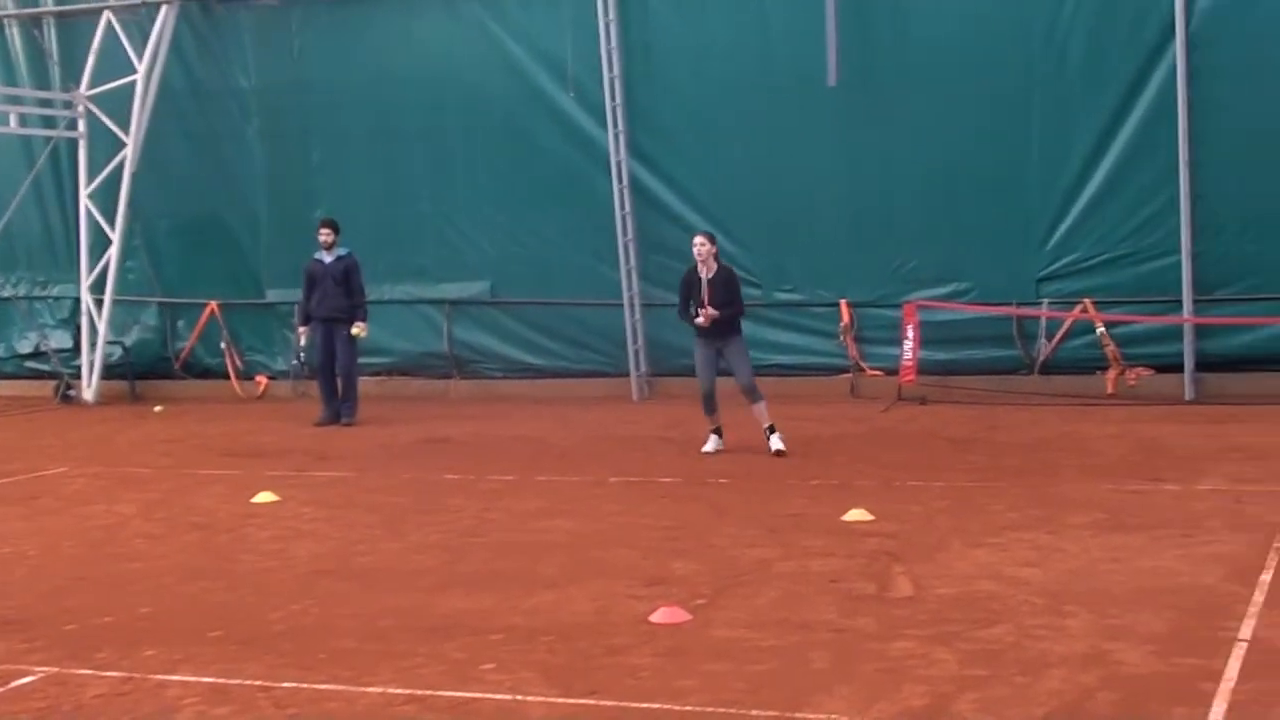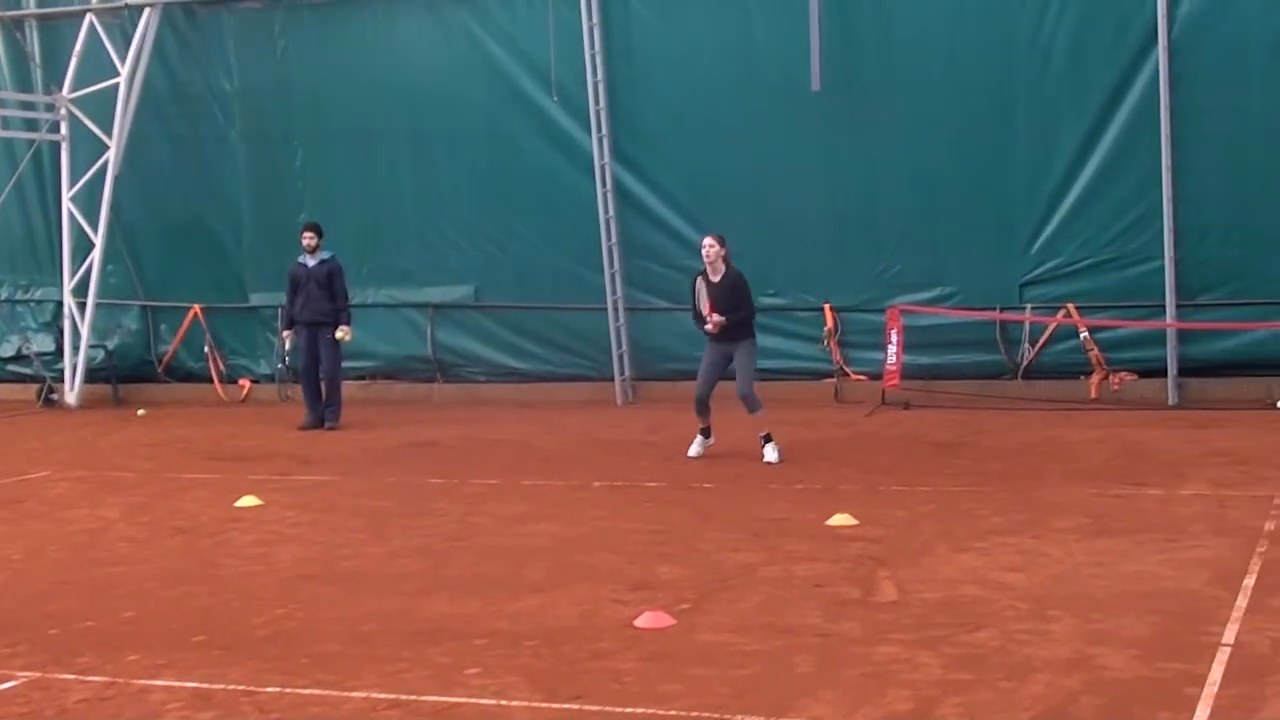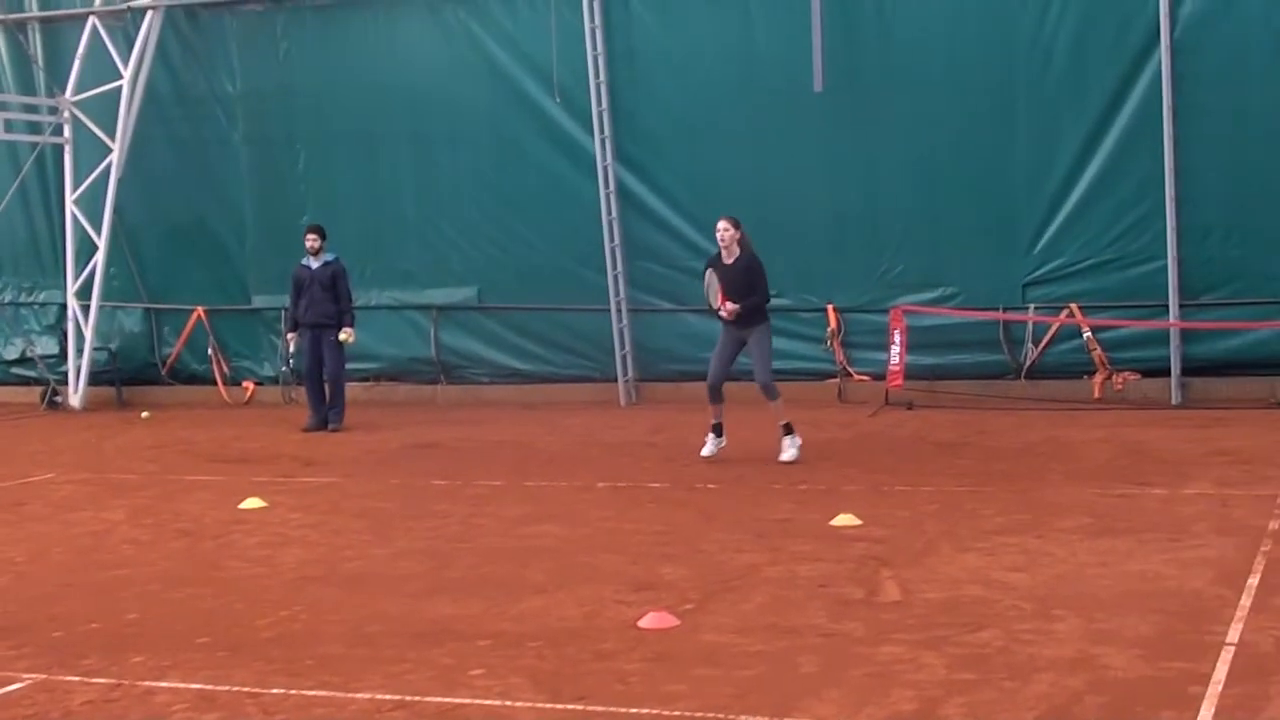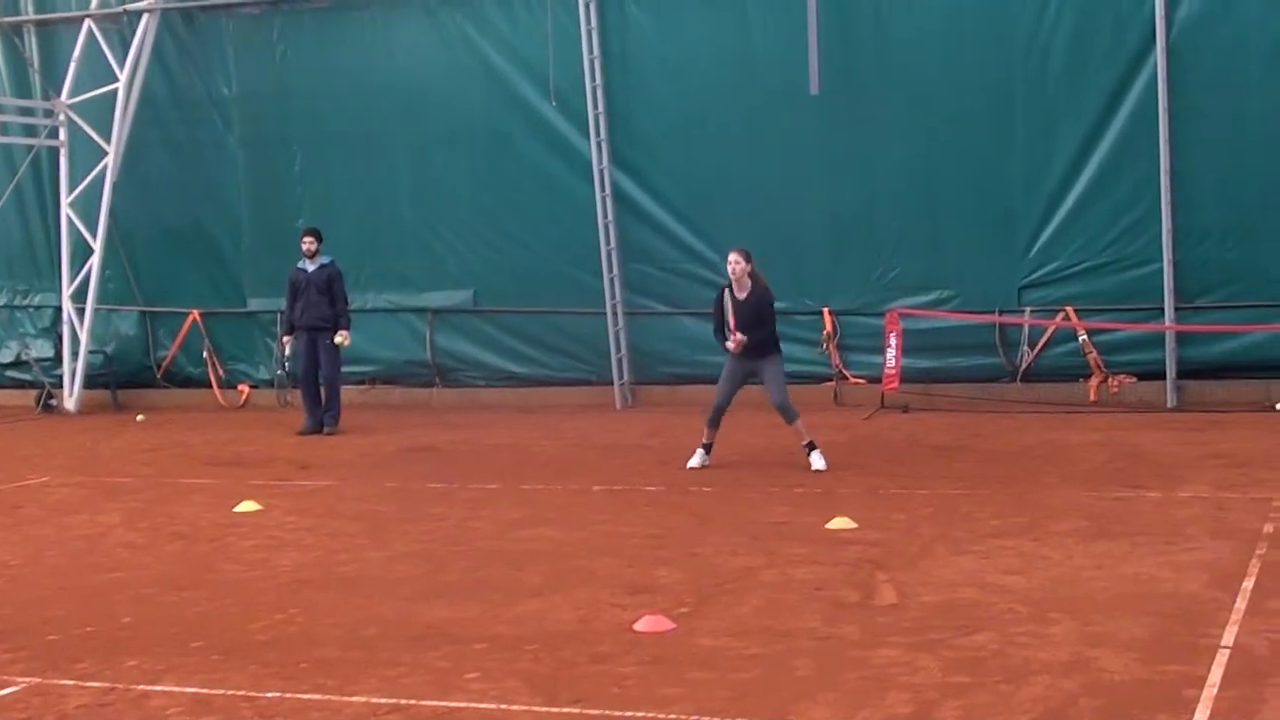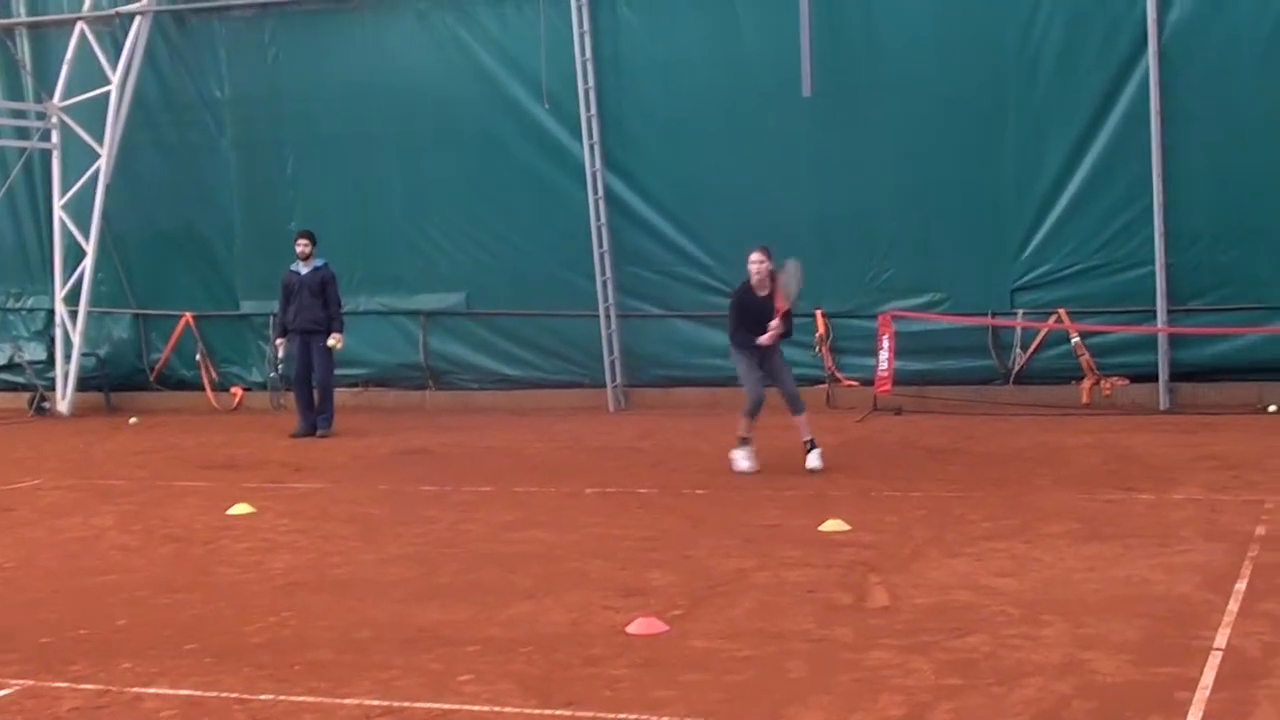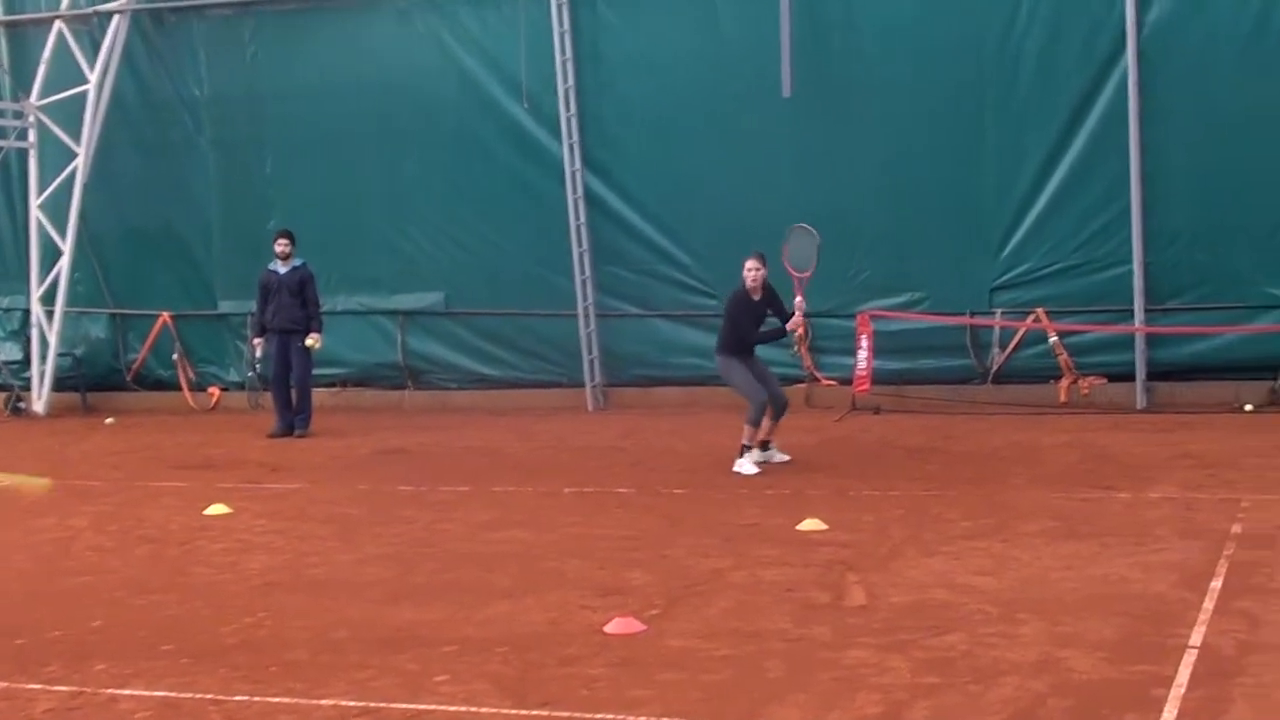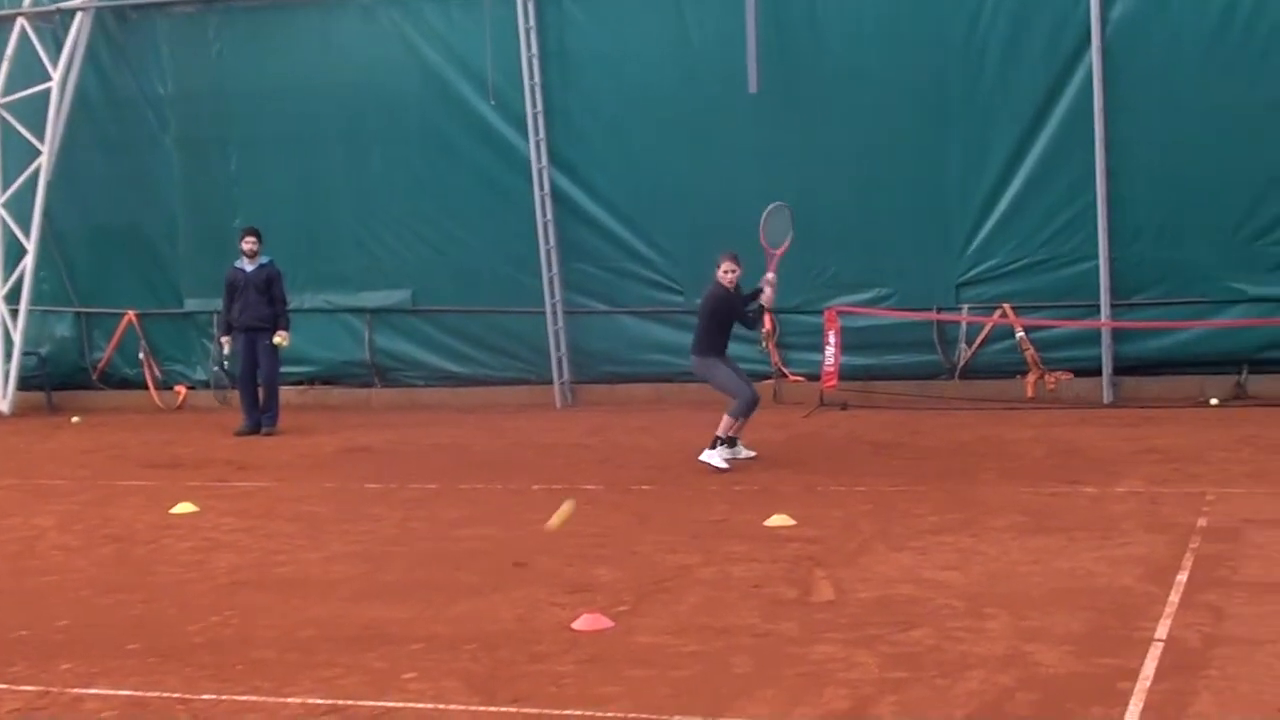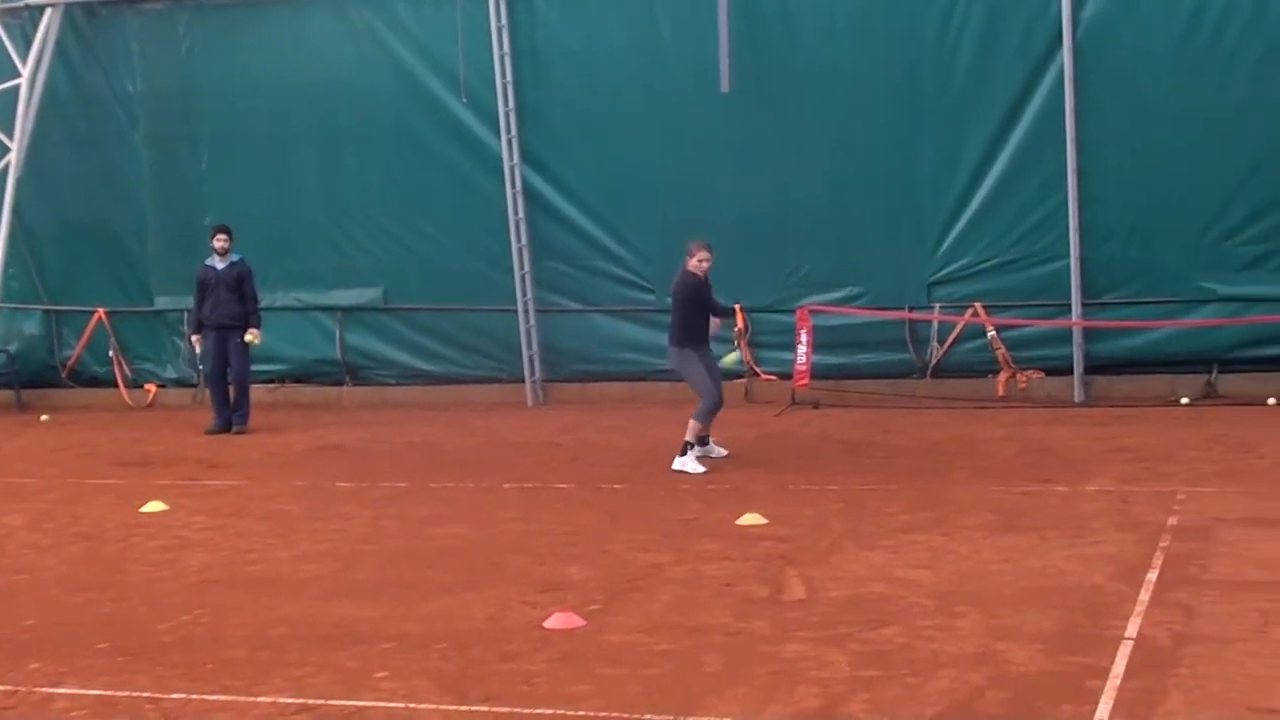
dt=0.2s
person 1, frame 1
left shoulder: (727, 274)
right shoulder: (689, 278)
left elbow: (739, 310)
right elbow: (683, 311)
left wrist: (717, 315)
right wrist: (696, 320)
left hip: (732, 339)
right hip: (704, 341)
left knee: (748, 383)
right knee: (706, 390)
left ankle: (772, 435)
right ankle: (716, 435)
person 1, frame 2
left shoulder: (736, 277)
right shoulder: (699, 280)
left elbow: (749, 313)
right elbow: (697, 315)
left wrist: (724, 320)
right wrist: (706, 325)
left hip: (743, 342)
right hip: (716, 344)
left knee: (745, 391)
right knee: (700, 394)
left ankle: (768, 443)
right ankle: (704, 435)
person 1, frame 3
left shoulder: (750, 261)
right shoulder: (712, 264)
left elbow: (764, 297)
left wrist: (739, 307)
right wrist: (721, 311)
left hip: (757, 327)
right hip: (730, 329)
left knee: (764, 380)
right knee: (713, 380)
left ankle: (789, 435)
right ankle: (716, 435)
person 1, frame 4
left shoulder: (762, 294)
right shoulder: (723, 295)
left elbow: (770, 331)
right elbow: (718, 329)
left wrist: (746, 339)
right wrist: (727, 343)
left hip: (768, 358)
right hip: (739, 359)
left knee: (780, 403)
right knee: (718, 406)
left ankle: (812, 450)
right ankle: (704, 451)
person 1, frame 5
right shoulder: (741, 293)
left elbow: (789, 329)
right elbow: (734, 332)
left wrist: (778, 330)
right wrist: (758, 340)
left hip: (771, 350)
right hip: (744, 351)
left knee: (792, 394)
right knee: (756, 395)
left ankle: (812, 450)
right ankle: (742, 447)
person 1, frame 6
left shoulder: (768, 291)
right shoulder: (738, 299)
left elbow: (783, 317)
right elbow: (752, 337)
left wrist: (796, 314)
right wrist: (786, 329)
left hip: (748, 357)
right hip: (728, 359)
left knee: (780, 400)
right knee: (760, 399)
left ankle: (763, 447)
right ankle: (744, 457)
person 1, frame 7
left shoulder: (729, 289)
right shoulder: (721, 296)
left elbow: (741, 303)
right elbow: (749, 322)
left wrist: (763, 288)
right wrist: (764, 304)
left hip: (718, 356)
right hip: (705, 359)
left knee: (752, 397)
right knee: (744, 396)
left ankle: (731, 444)
right ankle: (713, 449)
person 1, frame 8
left shoulder: (697, 278)
right shoulder: (690, 284)
right elbow: (718, 311)
left wrist: (714, 317)
right wrist: (732, 311)
left hip: (699, 347)
right hip: (683, 350)
left knee: (716, 396)
right knee: (710, 398)
left ankle: (703, 442)
right ankle: (684, 456)
person 2, frame 1
left shoulder: (348, 261)
right shoulder: (312, 264)
left elbow: (357, 292)
right elbow: (306, 296)
left wrist: (360, 318)
right wrist: (303, 322)
left hip: (343, 322)
right hip: (320, 323)
left knee: (346, 367)
right knee: (323, 367)
left ankle: (348, 411)
right ankle: (331, 411)
person 2, frame 2
left shoulder: (331, 264)
right shoulder: (296, 268)
left elbow: (341, 296)
right elbow: (290, 300)
left wrist: (344, 322)
right wrist: (287, 326)
left hip: (327, 326)
right hip: (304, 327)
left knee: (330, 371)
right knee: (306, 371)
left ankle: (331, 415)
right ankle: (314, 415)
person 2, frame 3
left shoulder: (335, 267)
right shoulder: (299, 270)
left elbow: (345, 298)
right elbow: (294, 302)
left wrist: (348, 324)
right wrist: (291, 328)
left hip: (331, 328)
right hip: (308, 329)
left knee: (334, 372)
right knee: (310, 373)
left ankle: (335, 417)
right ankle: (318, 417)
person 2, frame 4
left shoulder: (331, 270)
right shoulder: (296, 273)
left elbow: (341, 301)
right elbow: (290, 305)
left wrist: (344, 327)
right wrist: (287, 331)
left hip: (327, 331)
right hip: (303, 332)
left knee: (330, 376)
right knee: (306, 376)
left ankle: (331, 420)
right ankle: (313, 420)
person 2, frame 5
left shoulder: (324, 272)
right shoulder: (289, 275)
left elbow: (334, 304)
right elbow: (283, 307)
left wrist: (337, 329)
right wrist: (280, 334)
left hip: (320, 333)
right hip: (297, 334)
left knee: (323, 378)
right knee: (299, 379)
left ankle: (324, 423)
right ankle: (307, 423)
person 2, frame 6
left shoulder: (303, 272)
right shoulder: (267, 275)
left elbow: (312, 303)
right elbow: (261, 306)
left wrist: (315, 329)
right wrist: (258, 333)
left hip: (298, 333)
right hip: (275, 334)
left knee: (301, 378)
right knee: (277, 378)
left ankle: (301, 423)
right ankle: (284, 423)
person 2, frame 7
left shoulder: (270, 270)
right shoulder: (233, 273)
left elbow: (279, 301)
right elbow: (227, 304)
left wrist: (283, 327)
right wrist: (225, 331)
left hip: (265, 331)
right hip: (241, 332)
left knee: (268, 376)
right knee: (244, 377)
left ankle: (269, 421)
right ankle: (251, 421)
person 2, frame 8
left shoulder: (241, 267)
right shoulder: (204, 271)
left elbow: (251, 299)
right elbow: (198, 303)
left wrist: (254, 325)
right wrist: (195, 330)
left hip: (237, 329)
right hip: (212, 330)
left knee: (239, 375)
right knee: (214, 375)
left ankle: (240, 419)
right ankle: (222, 420)
